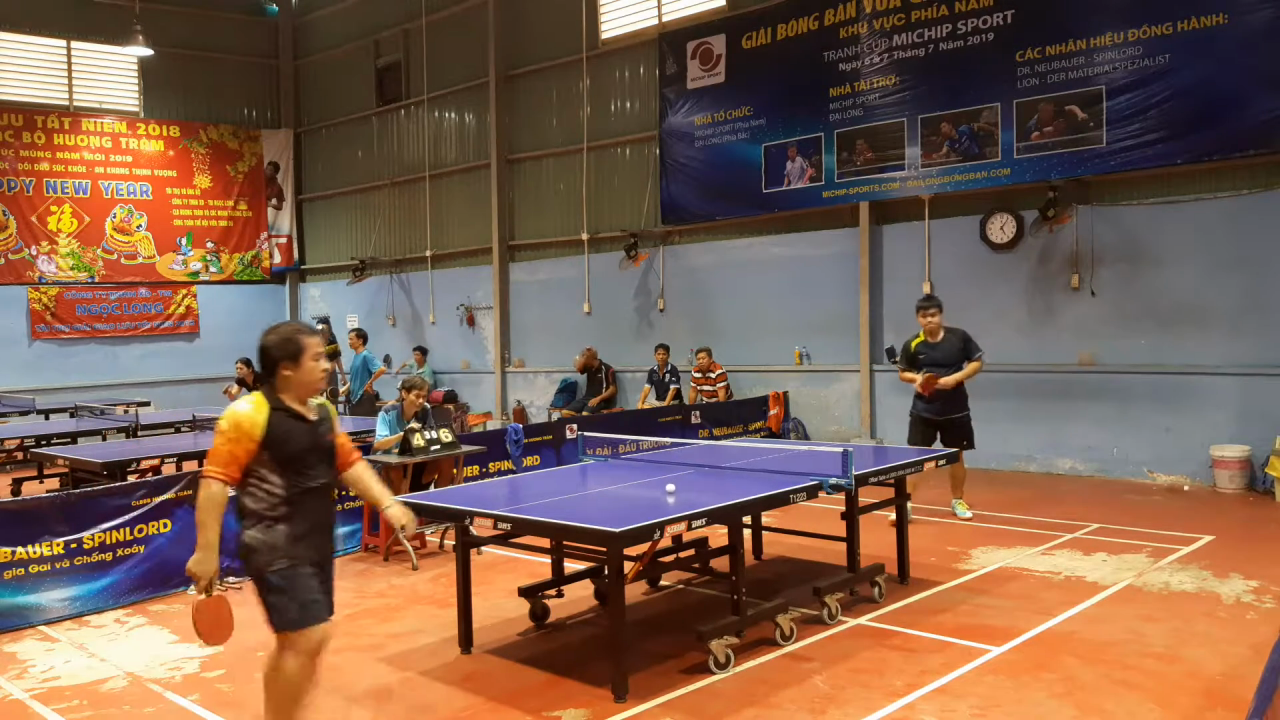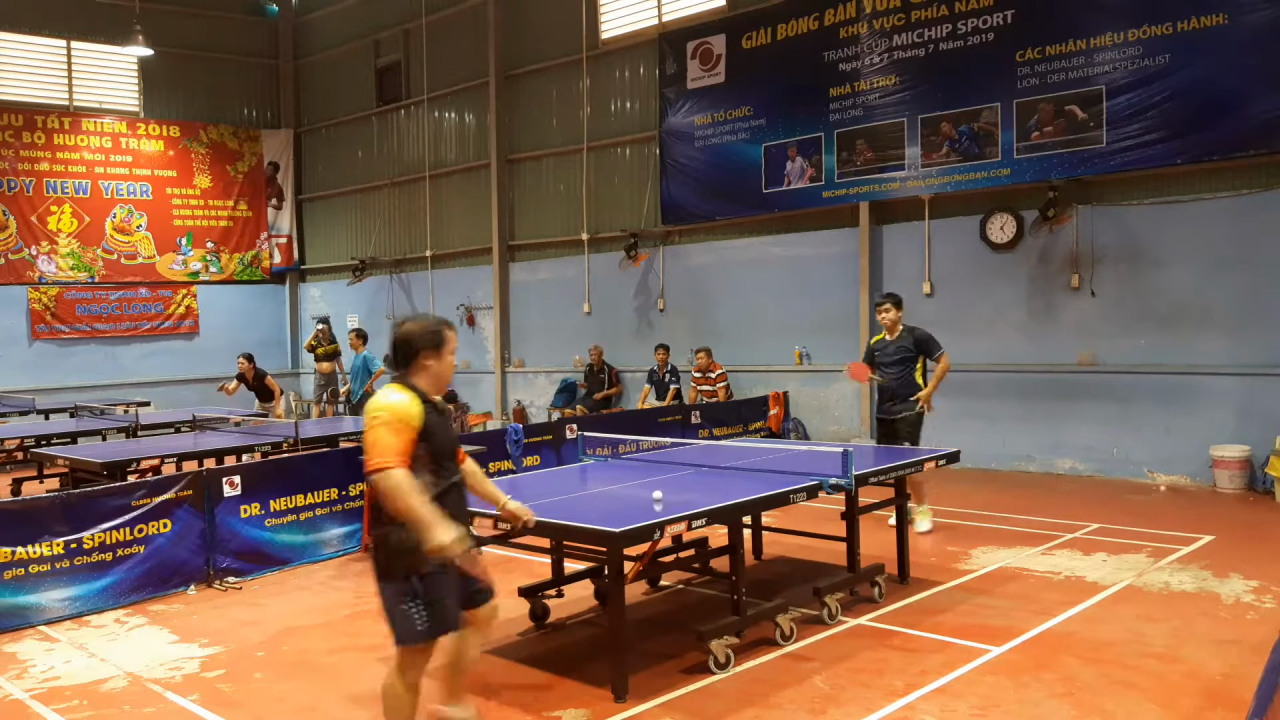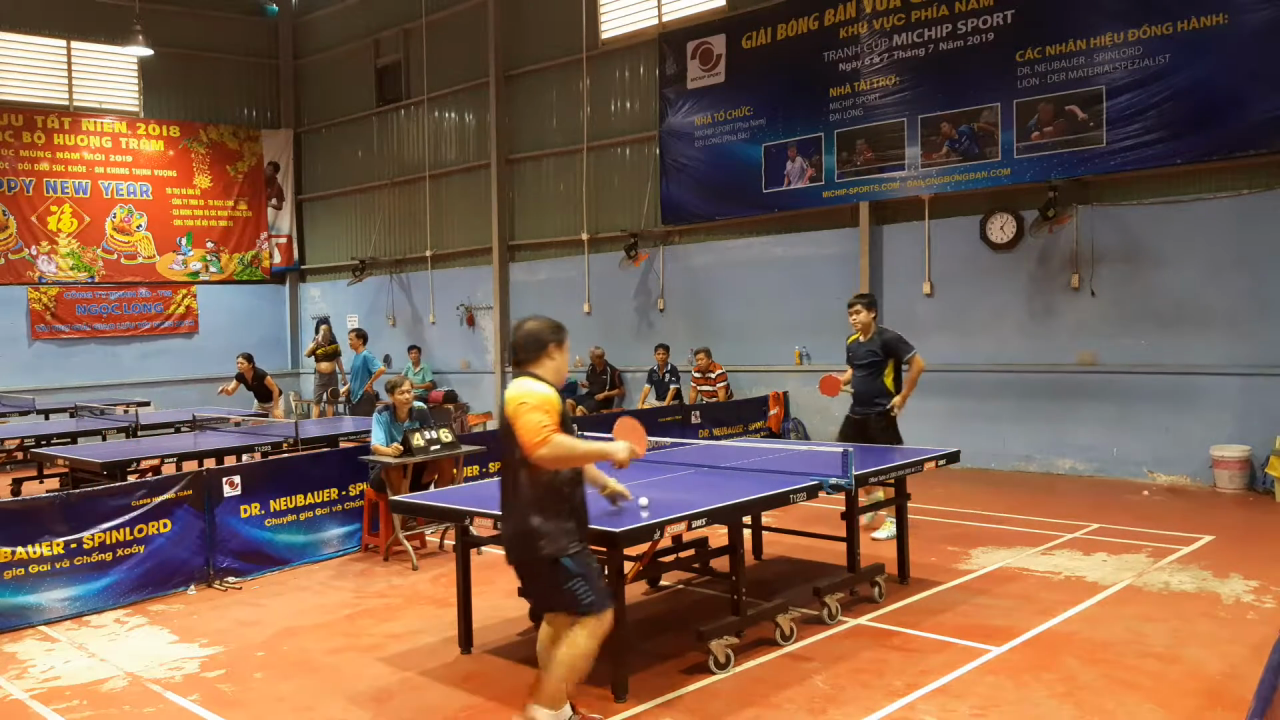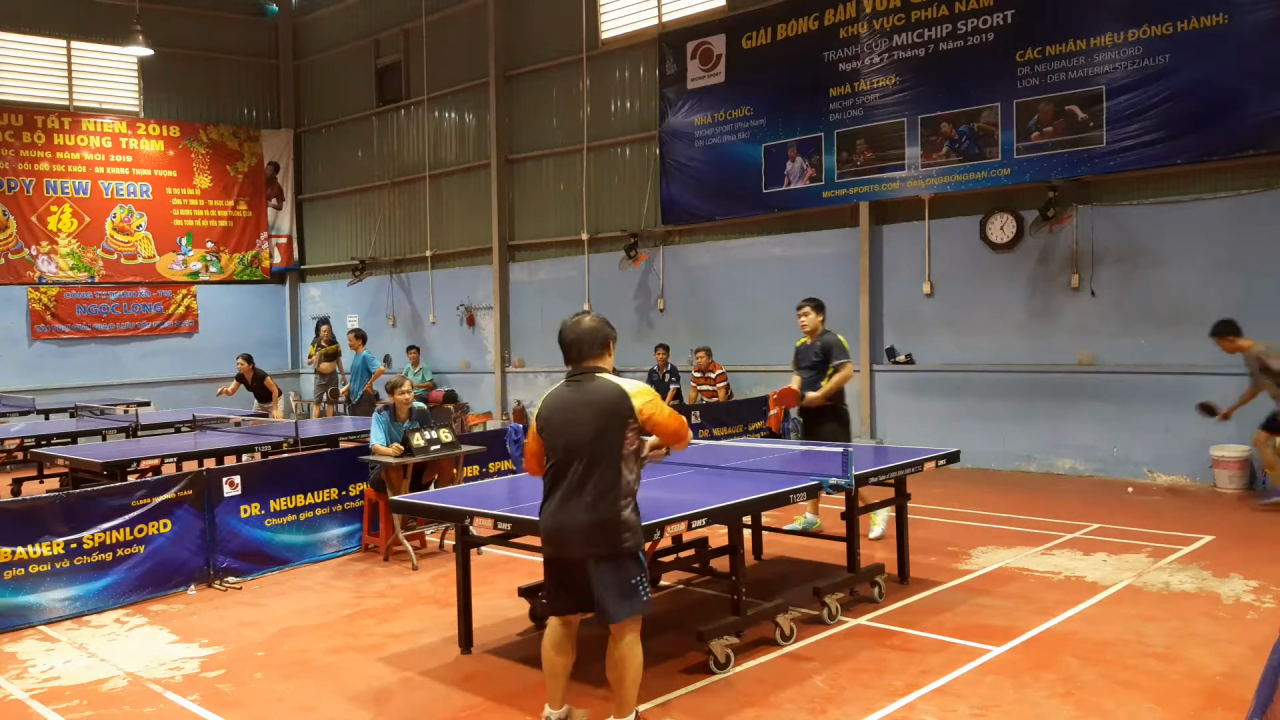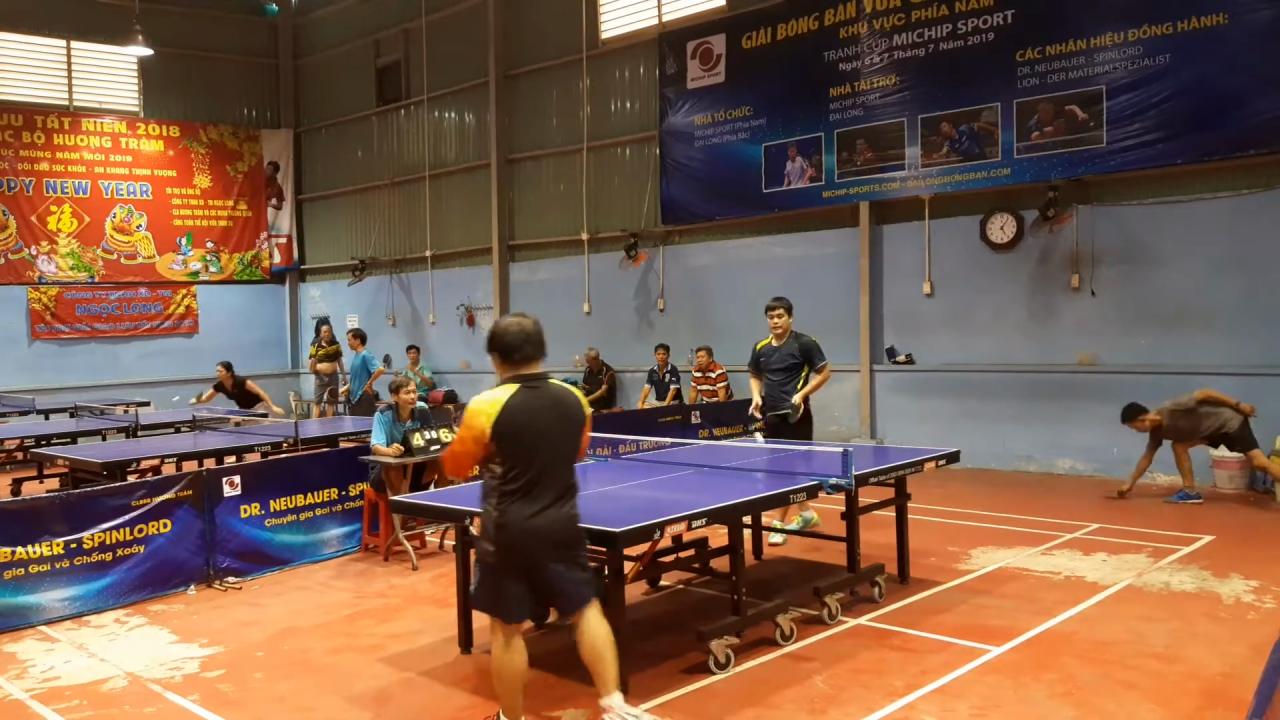
dt=0.5s
person 1, frame 1
left shoulder: (322, 411)
right shoulder: (248, 415)
left elbow: (349, 462)
right elbow: (214, 481)
left wrist: (387, 503)
right wrist: (206, 551)
left hip: (317, 546)
right hip: (278, 551)
left knee: (293, 643)
right knee: (311, 637)
person 1, frame 2
left shoulder: (427, 405)
right shoulder: (393, 404)
left elbow: (458, 461)
right elbow: (386, 474)
left wrist: (502, 501)
right wrist: (433, 526)
left hip: (445, 547)
right hip: (411, 551)
left knee: (477, 618)
right knee: (414, 652)
person 1, frame 3
left shoulder: (536, 393)
right shoulder: (533, 392)
right elbow: (547, 450)
left wrist: (604, 482)
right wrist: (611, 452)
left hip: (544, 531)
right hip: (548, 534)
left knee: (558, 619)
right knee: (595, 619)
person 1, frame 4
left shoulder: (549, 402)
right shoulder: (631, 393)
left elbow: (535, 464)
right elbow: (681, 436)
right wrist: (649, 444)
left hip: (558, 529)
right hip: (610, 531)
left knee: (561, 618)
right knee: (624, 628)
person 1, frame 5
left shoulder: (486, 406)
right shoulder: (574, 401)
left elbow: (454, 467)
left wrist: (477, 448)
left hip: (507, 534)
right hip: (560, 529)
left knee: (506, 629)
right knee: (587, 612)
person 2, frame 1
left shoulder: (959, 337)
right shoulder: (912, 345)
left elbow: (977, 362)
right elbow: (903, 373)
left wrist: (955, 378)
right wrist: (916, 379)
left hip: (955, 410)
right hip: (923, 411)
left knee: (956, 456)
left ankle: (958, 501)
right ankle: (905, 505)
person 2, frame 2
left shoulder: (917, 336)
right shoulder: (875, 343)
left elbow: (943, 361)
right elbow: (868, 370)
left wrist: (929, 390)
left hip: (910, 408)
right hip: (884, 411)
left ankle: (922, 509)
person 2, frame 3
left shoulder: (888, 338)
right shoulder: (852, 342)
left elbow: (917, 364)
left wrist: (903, 396)
right wrist: (841, 381)
left hip: (881, 412)
right hip: (856, 411)
left ankle: (893, 520)
right ankle: (874, 497)
person 2, frame 4
left shoulder: (831, 340)
right shoulder: (801, 346)
left elbow: (847, 372)
left wrist: (820, 394)
right wrist: (794, 389)
left hip: (832, 413)
right hip: (811, 414)
left ankle: (878, 511)
right ankle: (811, 517)
person 2, frame 5
left shoulder: (804, 343)
right shoulder: (760, 348)
left elbow: (824, 372)
right elbow: (755, 376)
left wrist: (802, 394)
right wrist: (757, 396)
left hip: (796, 416)
right hip: (772, 415)
left ankle: (780, 523)
right ankle: (807, 514)
